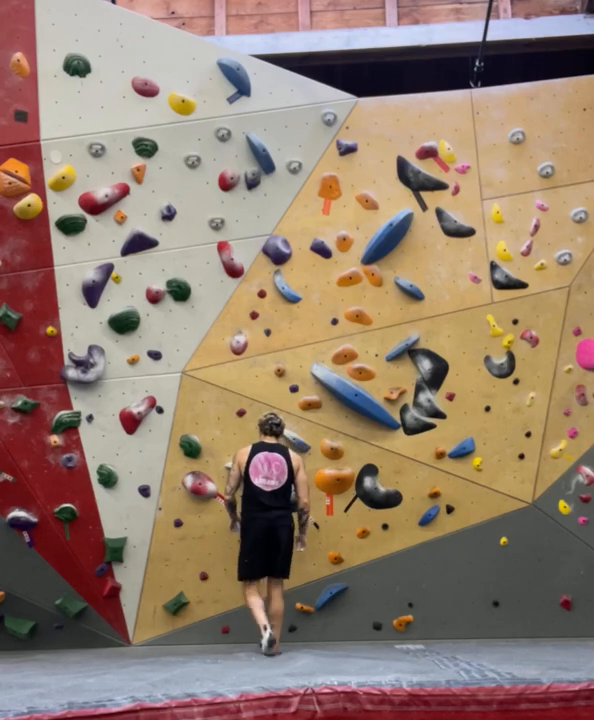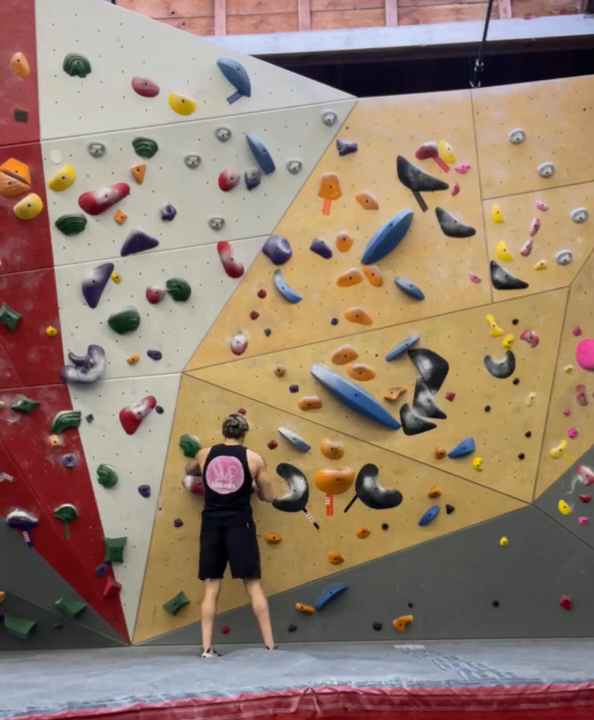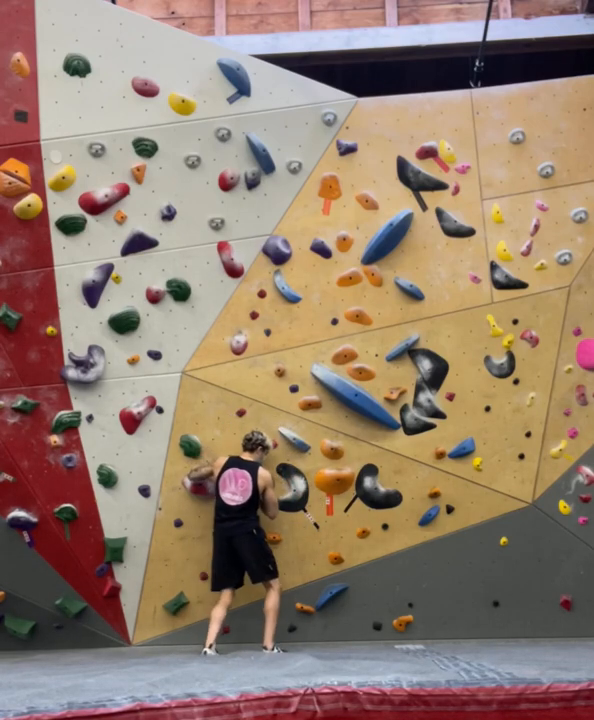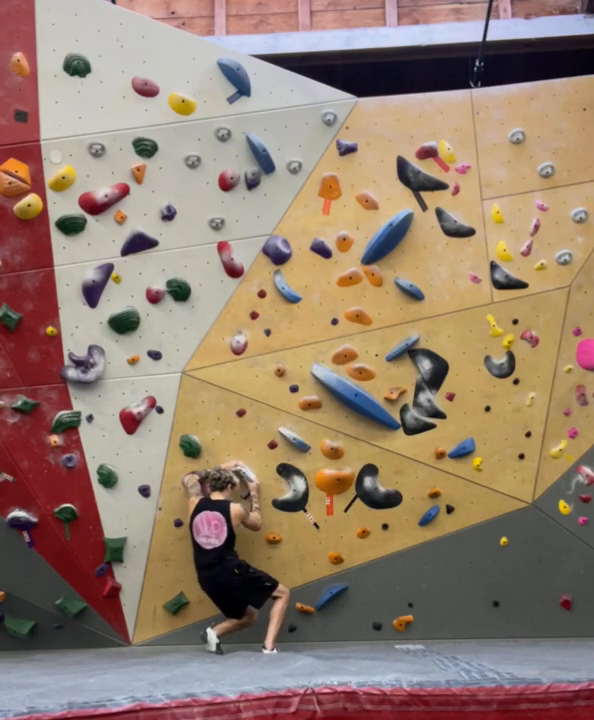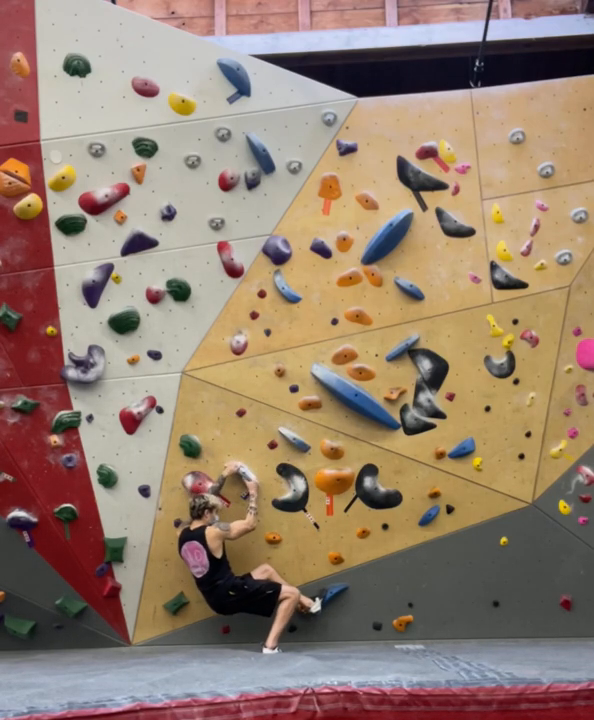
dt=1s
person 1, frame 1
left shoulder: (243, 454)
right shoulder: (294, 458)
left elbow: (228, 495)
right elbow: (304, 502)
left wrist: (235, 518)
right wrist: (302, 532)
left hip: (254, 525)
right hip: (282, 525)
left knee: (251, 588)
right knee: (276, 587)
left ankle: (265, 628)
right ankle: (274, 647)
person 1, frame 2
left shoulder: (204, 454)
right shoulder: (253, 458)
left elbow: (188, 471)
right elbow: (268, 496)
left hip: (211, 526)
right hip: (239, 526)
left knee: (211, 590)
right knee: (253, 585)
left ankle: (206, 648)
right ankle: (270, 646)
person 1, frame 3
left shoulder: (221, 463)
right shoulder: (263, 475)
right elbow: (272, 513)
left hip: (222, 534)
right hip: (248, 533)
left knee: (225, 597)
right knee: (273, 586)
left ankle: (209, 646)
right ankle: (269, 646)
person 1, frame 4
left shoulder: (194, 502)
right shoulder: (235, 509)
left elbow: (191, 479)
right elbow: (256, 525)
left wrist: (220, 469)
right wrist: (254, 494)
left hip: (207, 578)
right hip: (230, 572)
left knee: (248, 616)
right knee: (282, 594)
left ankle: (214, 632)
right ankle: (269, 646)
person 1, frame 5
left shoulder: (182, 534)
right shoulder: (213, 532)
left elbow: (205, 500)
right elbow: (250, 524)
left wrist: (224, 475)
right wrist: (253, 492)
left hip: (215, 597)
right hip: (229, 594)
left knee: (266, 570)
right knee: (292, 594)
left ankle: (306, 603)
right ankle: (270, 646)
